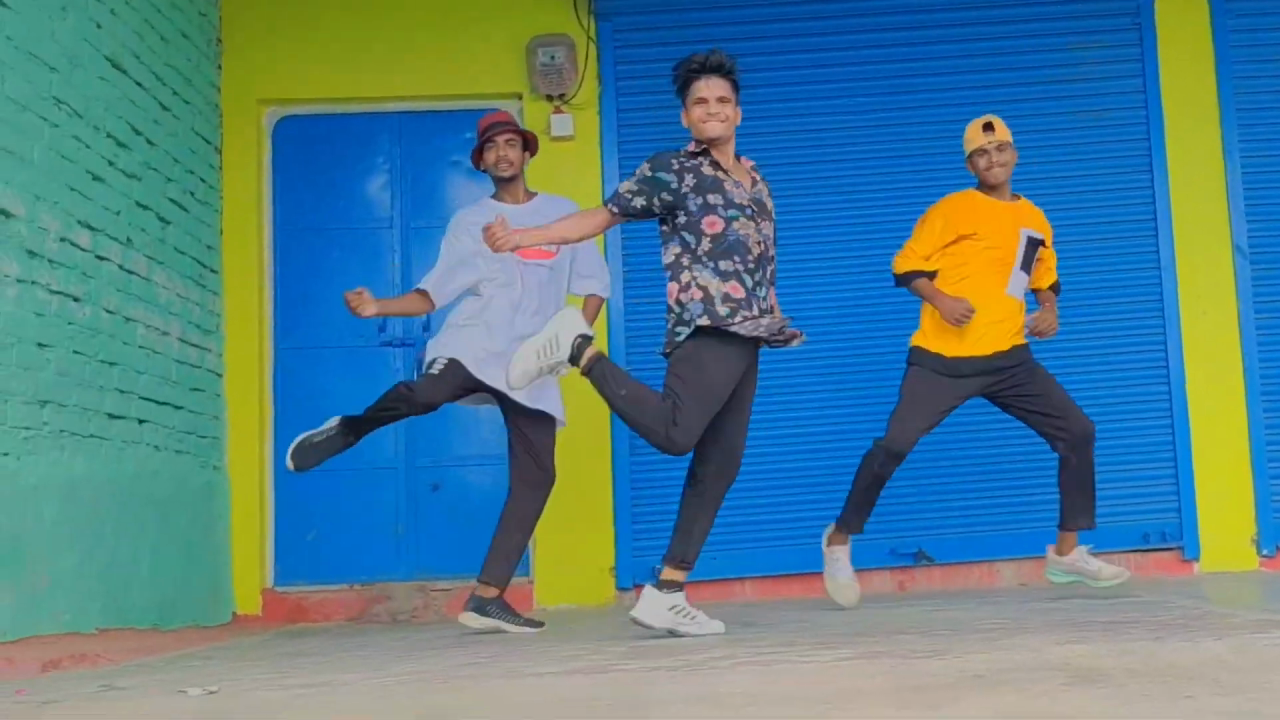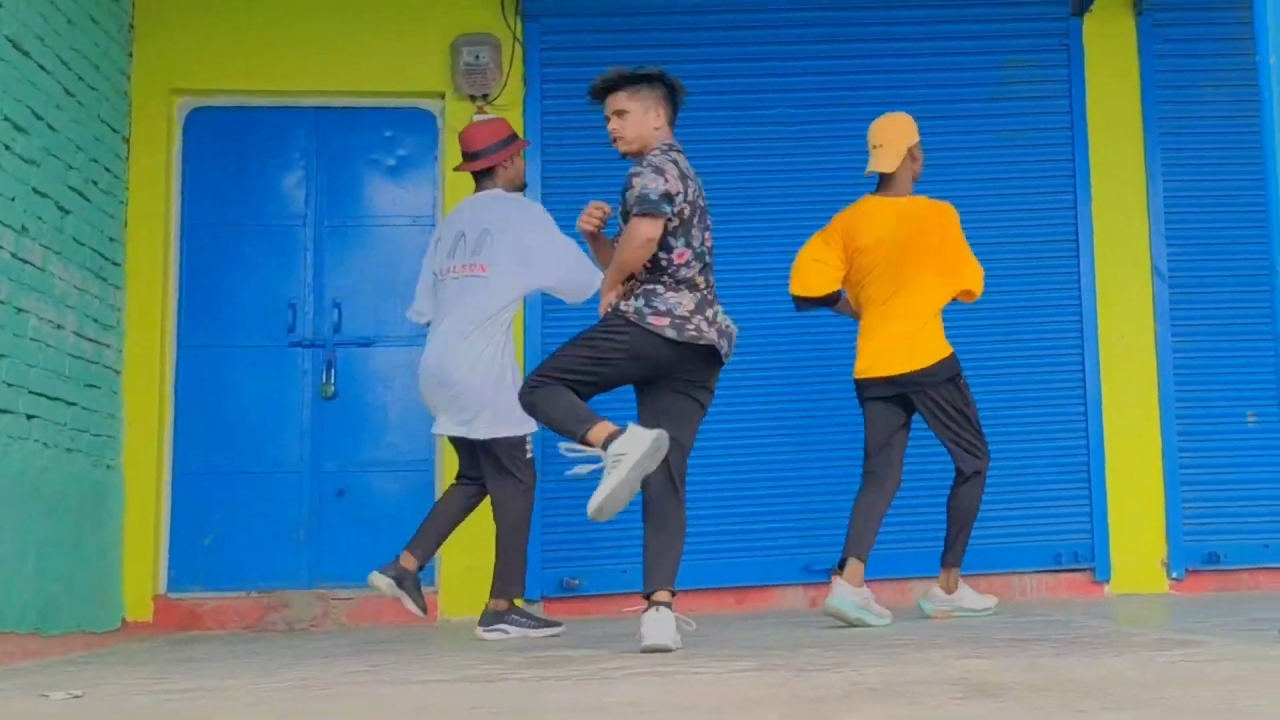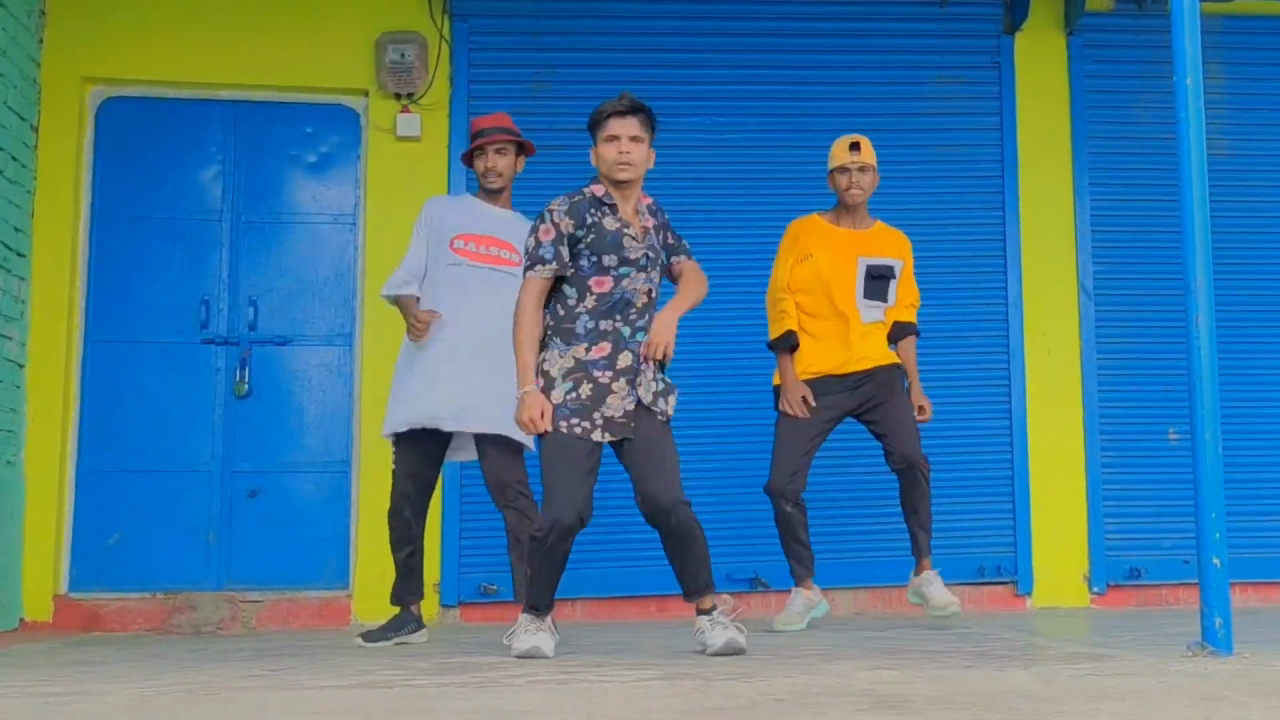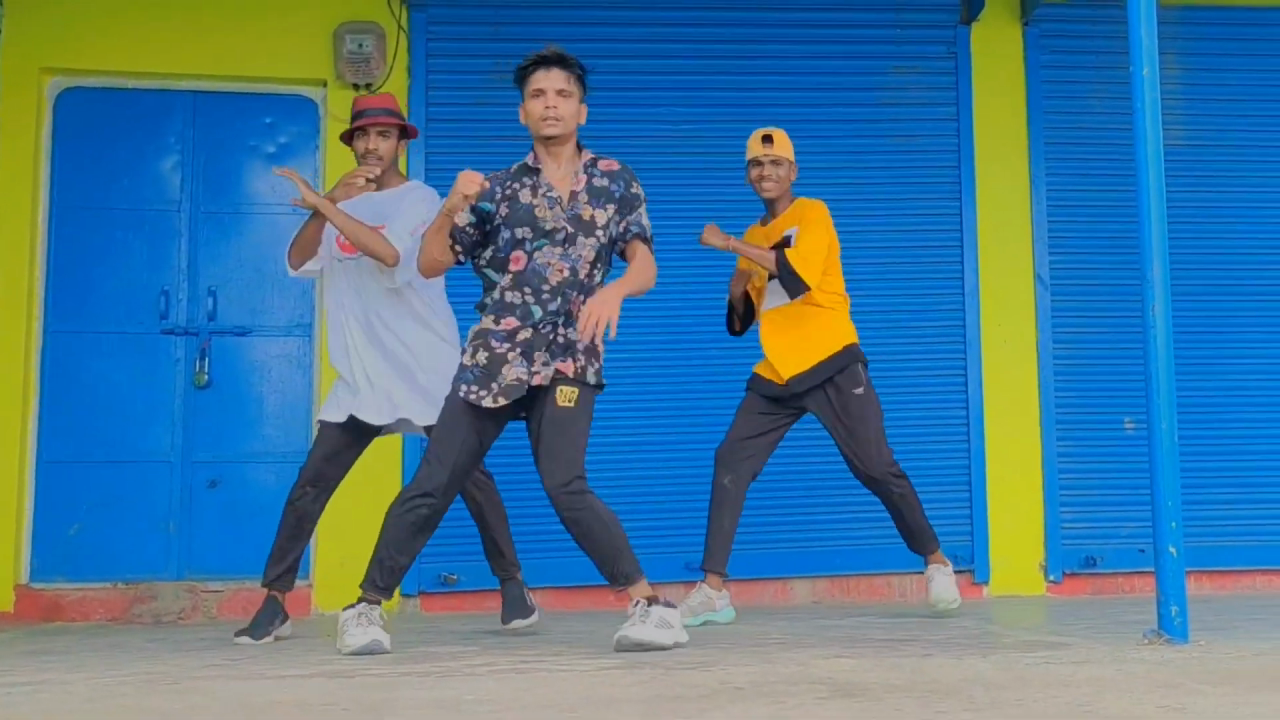
dt=0.5s
person 1, frame 1
left shoulder: (755, 180)
right shoulder: (670, 170)
right elbow: (602, 215)
left wrist: (768, 307)
right wrist: (527, 237)
left hip: (744, 332)
right hip: (704, 322)
left knee: (719, 463)
right knee: (672, 430)
left ankle: (665, 594)
right ankle: (577, 347)
person 1, frame 2
left shoulder: (651, 168)
right shoulder: (672, 172)
left elbow: (645, 234)
left wrist: (614, 283)
right wrist: (596, 235)
left hip: (652, 322)
right hip: (698, 341)
left knee: (540, 389)
right knee: (664, 481)
left ankle: (622, 442)
right ankle: (660, 612)
person 1, frame 3
left shoulder: (657, 218)
right shoulder: (567, 212)
left elbow: (694, 277)
right elbow: (531, 300)
left wrist: (671, 313)
right wrist: (529, 388)
left hip: (639, 385)
right hip: (573, 387)
left knee: (666, 503)
right knee: (565, 512)
left ankle: (710, 613)
right ankle: (536, 613)
person 1, frame 4
left shoulder: (615, 179)
right shoulder: (495, 188)
left elbow: (644, 265)
right elbow: (430, 266)
left wrist: (613, 292)
right wrist: (454, 203)
left hip: (567, 356)
right hip: (494, 355)
left knee: (564, 483)
right knee: (432, 484)
left ankle: (650, 603)
right ankle: (367, 606)
person 2, frame 1
left shoulder: (560, 214)
right shoulder: (471, 220)
left elbow: (593, 286)
right elbow: (433, 292)
right wrist: (376, 307)
right hip: (475, 344)
left knee: (535, 479)
right knee: (424, 394)
left ankle: (489, 598)
right ankle: (345, 431)
person 2, frame 2
left shoulder: (450, 224)
right shoulder: (526, 217)
left elbow: (422, 310)
right elbow: (585, 285)
left hip: (443, 370)
right hip: (478, 375)
left knee: (474, 481)
right knee: (516, 479)
left ankle: (404, 569)
right ankle: (501, 607)
person 2, frame 3
left shoulder: (534, 233)
right shoulder: (439, 213)
right elbow: (402, 286)
right wrist: (408, 316)
left hip: (493, 385)
right hip: (427, 382)
left knee: (513, 493)
right knee: (406, 503)
right ankle: (407, 614)
person 2, frame 4
left shoulder: (422, 198)
right shoulder: (344, 198)
left elbow: (392, 256)
right elbow: (299, 263)
left wrist: (323, 205)
right wrist: (330, 200)
left hip: (429, 363)
right hip: (360, 371)
left knee: (465, 472)
right knee: (313, 479)
left ankle: (512, 584)
right ankle: (275, 602)
person 3, frame 1
left shoulder: (1036, 217)
right shoulder: (955, 210)
left elbow: (1044, 280)
right elbow: (909, 270)
left wrist: (1049, 310)
right wrist: (942, 299)
left hip: (1006, 356)
right hip: (944, 357)
left knee: (1077, 432)
right knee: (891, 446)
left ankle: (1069, 551)
right ankle: (841, 539)
person 3, frame 2
left shoulder: (847, 222)
right shoulder: (939, 217)
left elbow: (806, 290)
right elbow: (969, 288)
left hip: (874, 370)
right hip: (927, 363)
left knee: (880, 476)
right knee: (974, 463)
left ankle: (850, 582)
right ankle: (948, 586)
person 3, frame 3
left shoulder: (896, 245)
right shoulder: (802, 234)
left elbow: (902, 320)
right elbow: (783, 306)
left wrist: (916, 386)
right wrist: (789, 376)
left hip: (875, 376)
right hip: (814, 380)
left knee: (910, 461)
right knee: (782, 484)
left ankle: (924, 573)
right ankle: (805, 591)
person 3, frame 4
left shoulder: (813, 214)
right shoulder: (760, 237)
left elbow: (796, 276)
right elbow: (742, 321)
left wrist: (729, 244)
right wrist: (738, 292)
left hip: (831, 368)
right hip: (776, 377)
left knee: (877, 467)
right knee: (730, 463)
left ankle: (936, 563)
right ankle: (713, 589)
